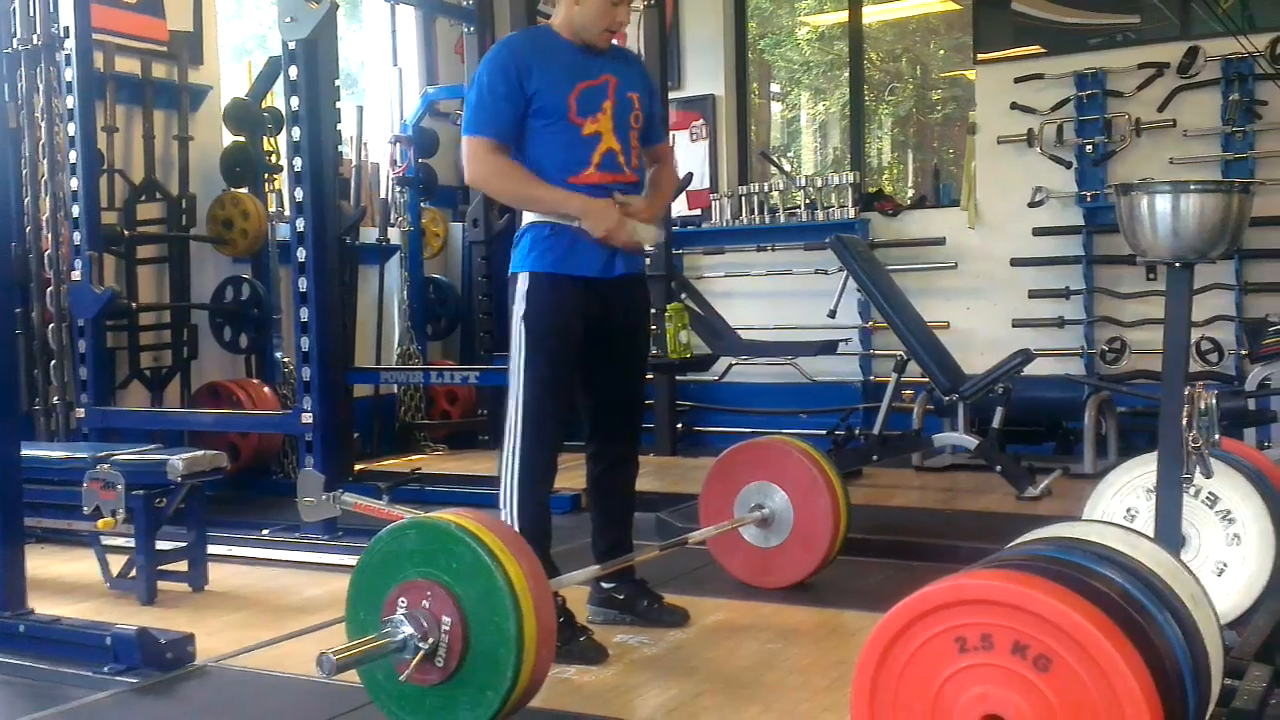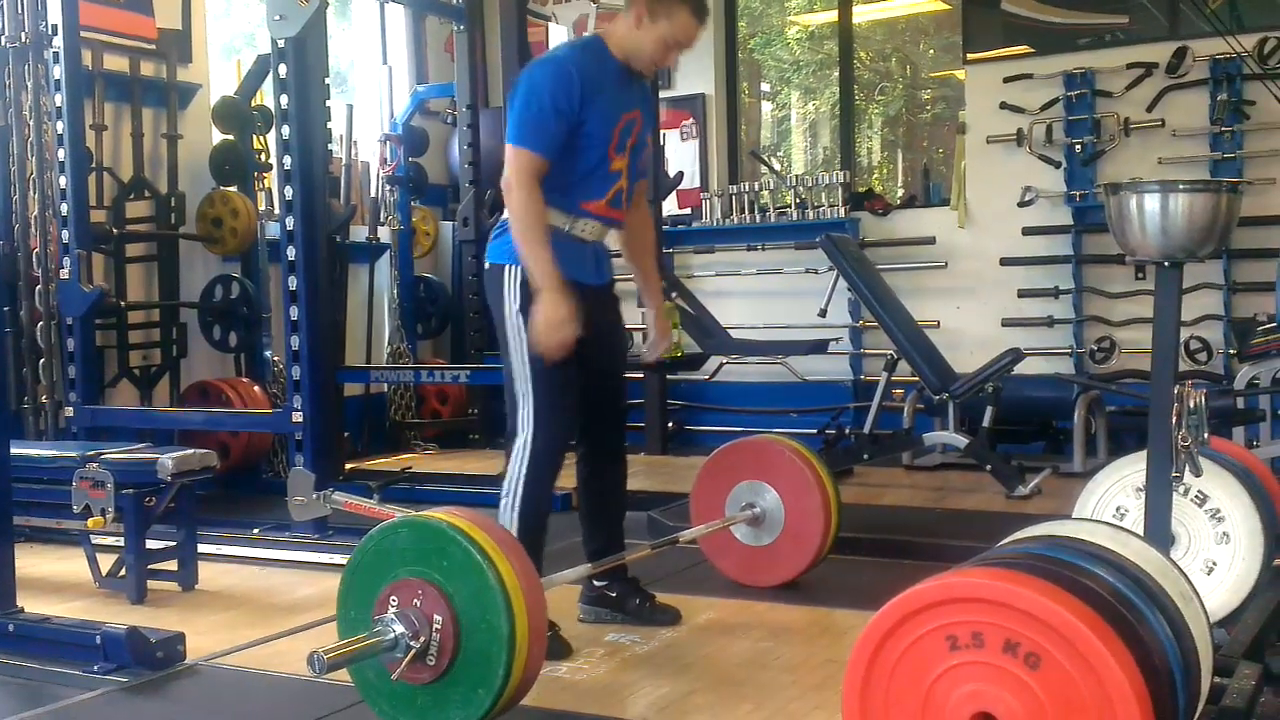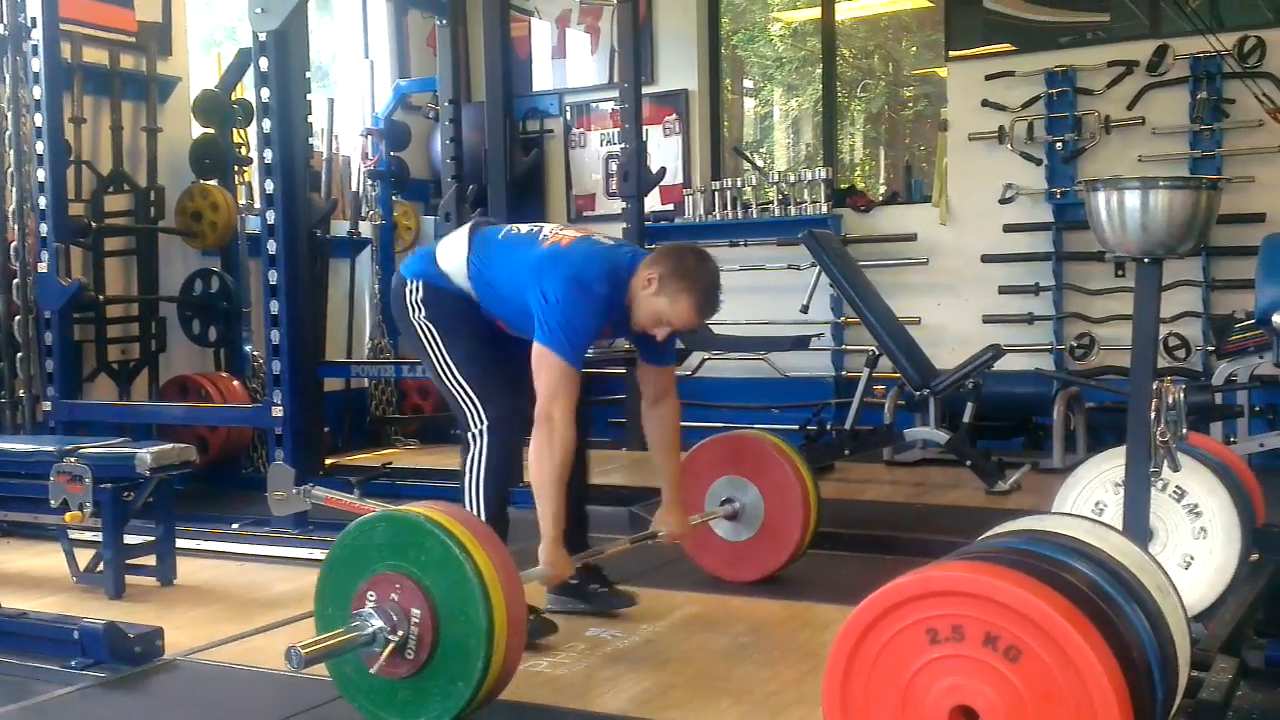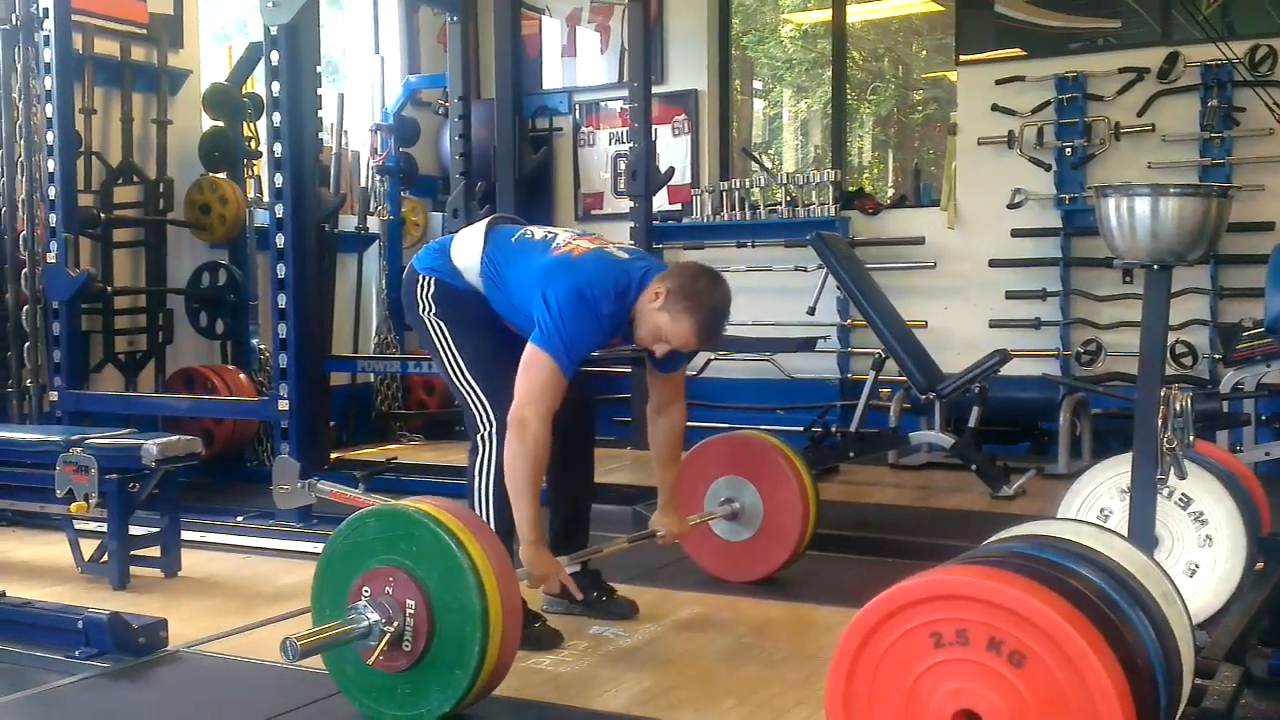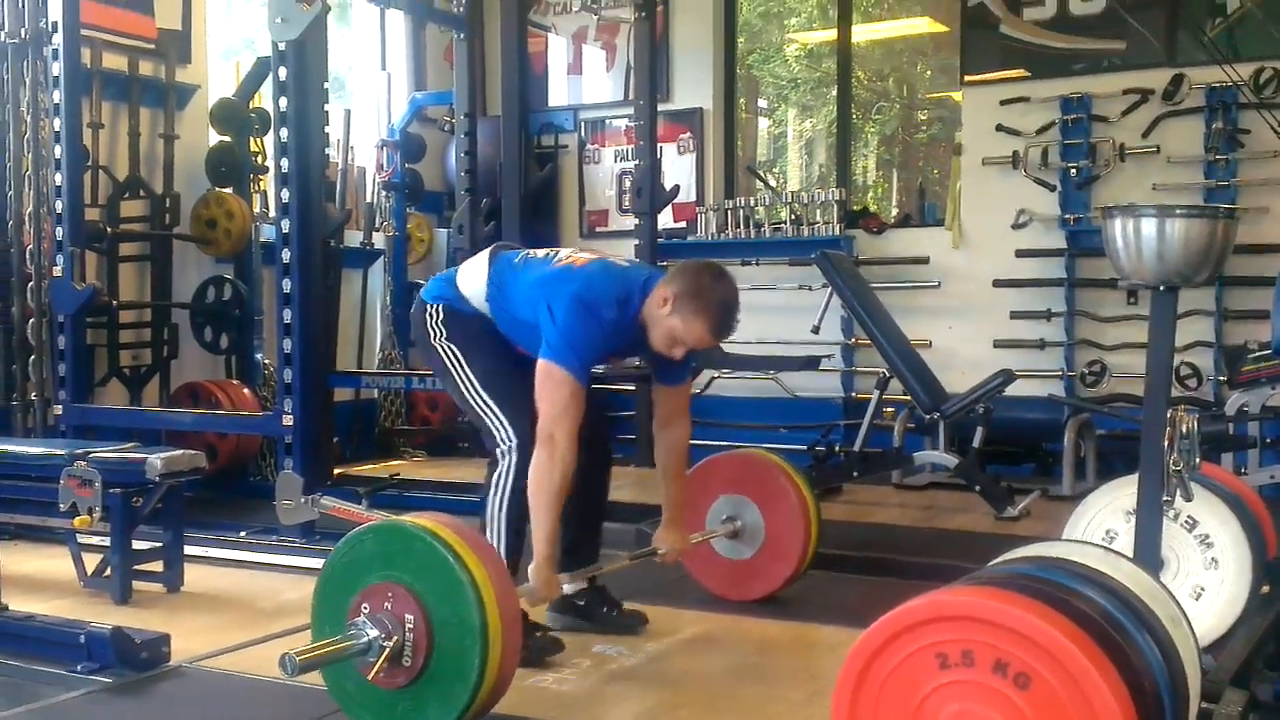
dt=1s
person 1, frame 1
left shoulder: (632, 71)
right shoulder: (517, 57)
left elbow: (661, 162)
right elbow: (480, 164)
left wrist: (649, 209)
right wrist: (583, 211)
left hip: (623, 272)
right hip: (551, 269)
left knee: (619, 431)
right knee: (535, 436)
left ankle: (615, 584)
person 1, frame 2
left shoulder: (639, 91)
right shoulder: (563, 72)
left elbow: (633, 204)
right elbow: (519, 181)
left wrist: (654, 302)
right wrist: (548, 292)
left hip: (588, 272)
right hip: (530, 267)
left knee: (605, 430)
right knee: (542, 428)
left ankle: (606, 583)
person 1, frame 3
left shoulder: (656, 295)
right shoulder: (578, 288)
left elbow: (660, 400)
right elbow: (552, 417)
left wrist: (670, 503)
right wrist: (549, 543)
left hip: (495, 301)
right hip: (436, 290)
left knee: (570, 424)
right knee: (495, 423)
left ankle: (573, 574)
person 1, frame 4
left shoulder: (674, 307)
right shoulder: (582, 300)
left elbow: (667, 407)
right elbow: (526, 421)
left wrist: (667, 505)
right wrist: (532, 545)
left hip: (506, 292)
right hip: (446, 285)
left knee: (574, 418)
right knee: (498, 423)
left ankle: (571, 578)
person 1, frame 5
left shoulder: (674, 316)
right shoulder: (587, 307)
left elbow: (672, 422)
right elbow: (554, 437)
left wrist: (672, 522)
right wrist: (543, 562)
left hip: (513, 326)
right hip: (454, 314)
left knee: (592, 439)
right knee: (522, 440)
left ankle: (576, 594)
